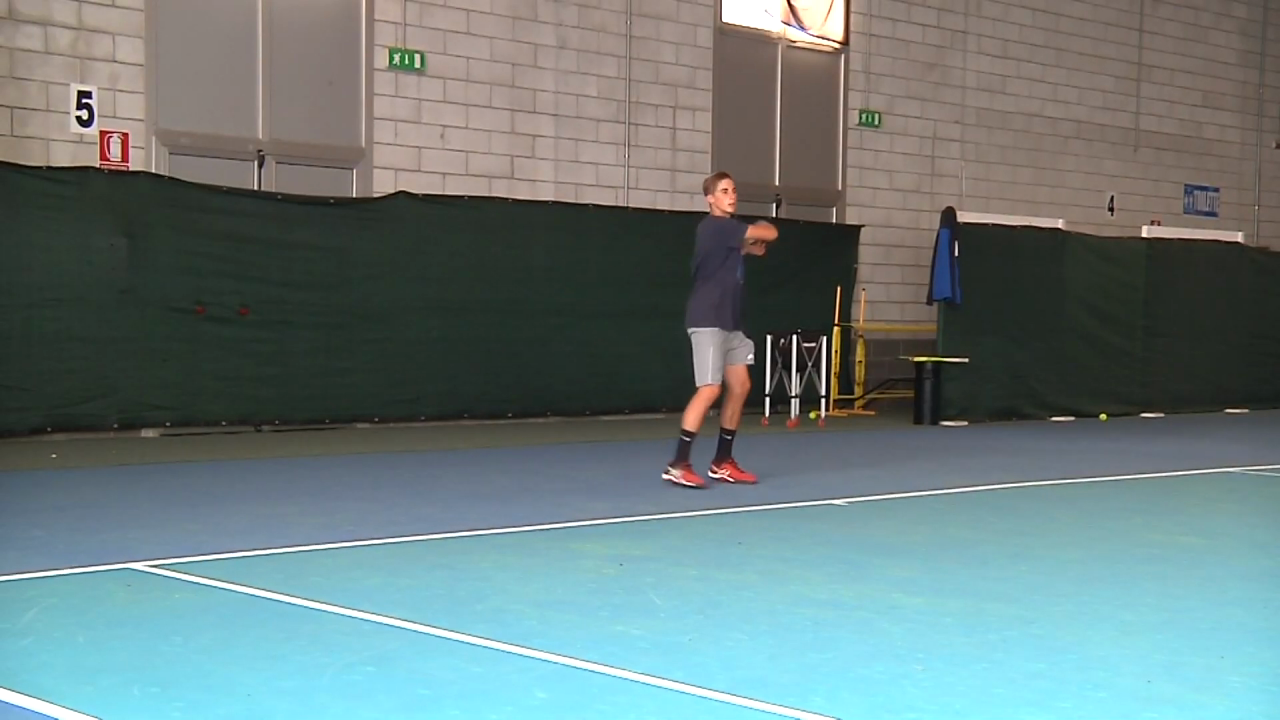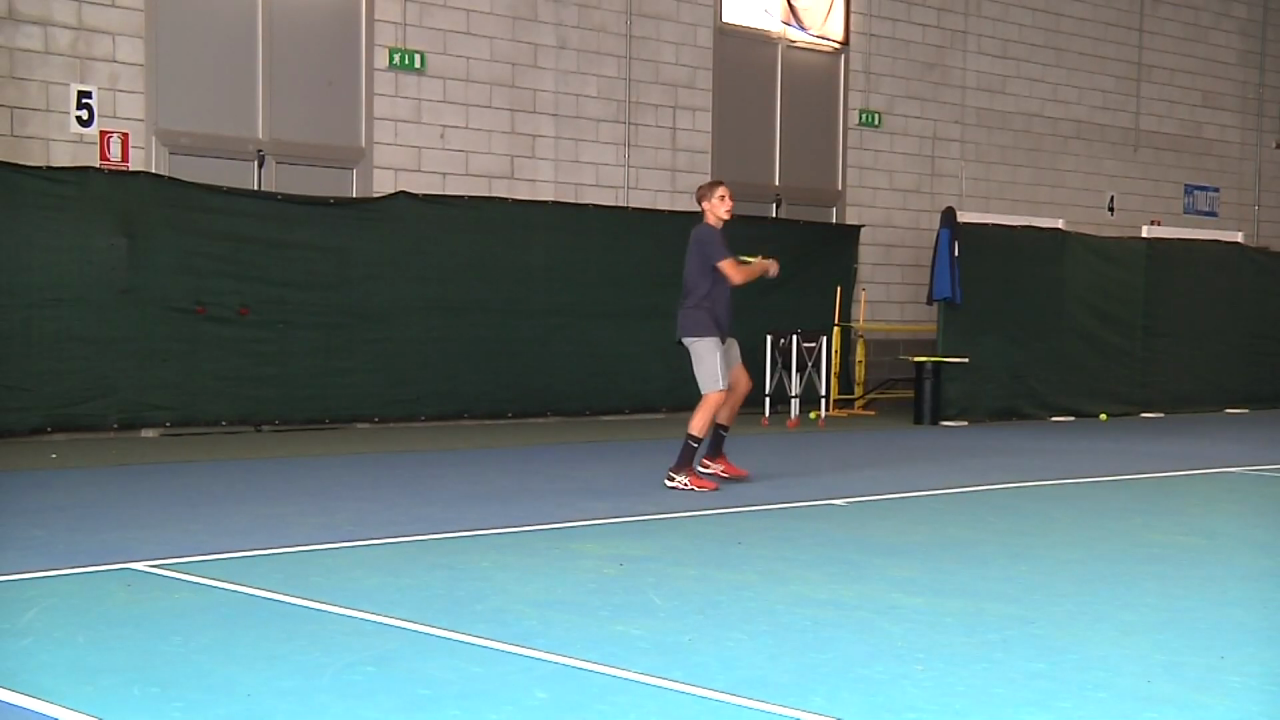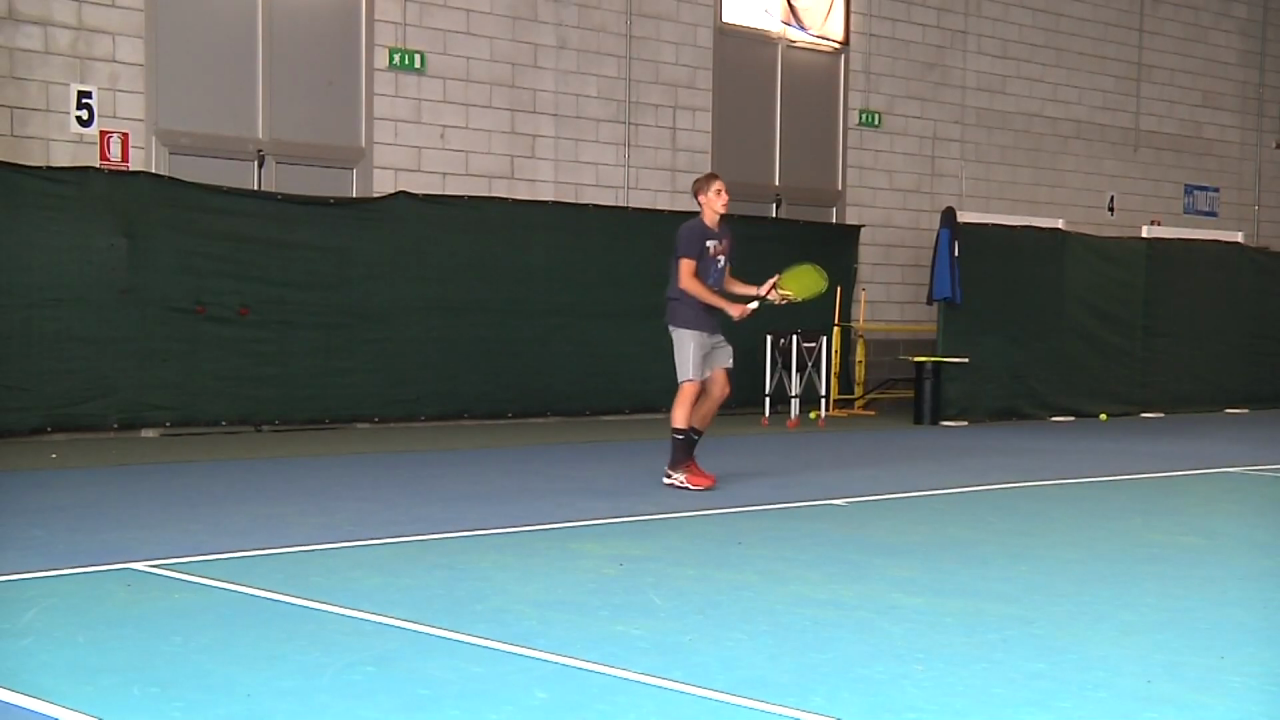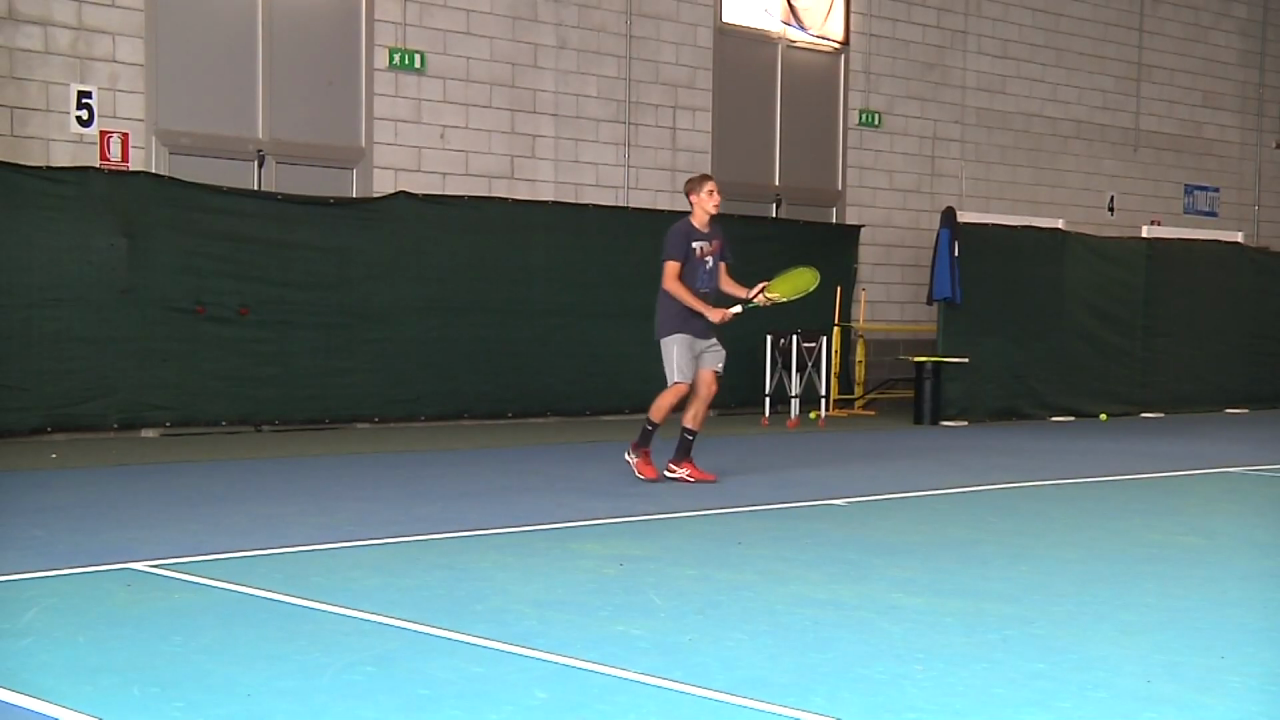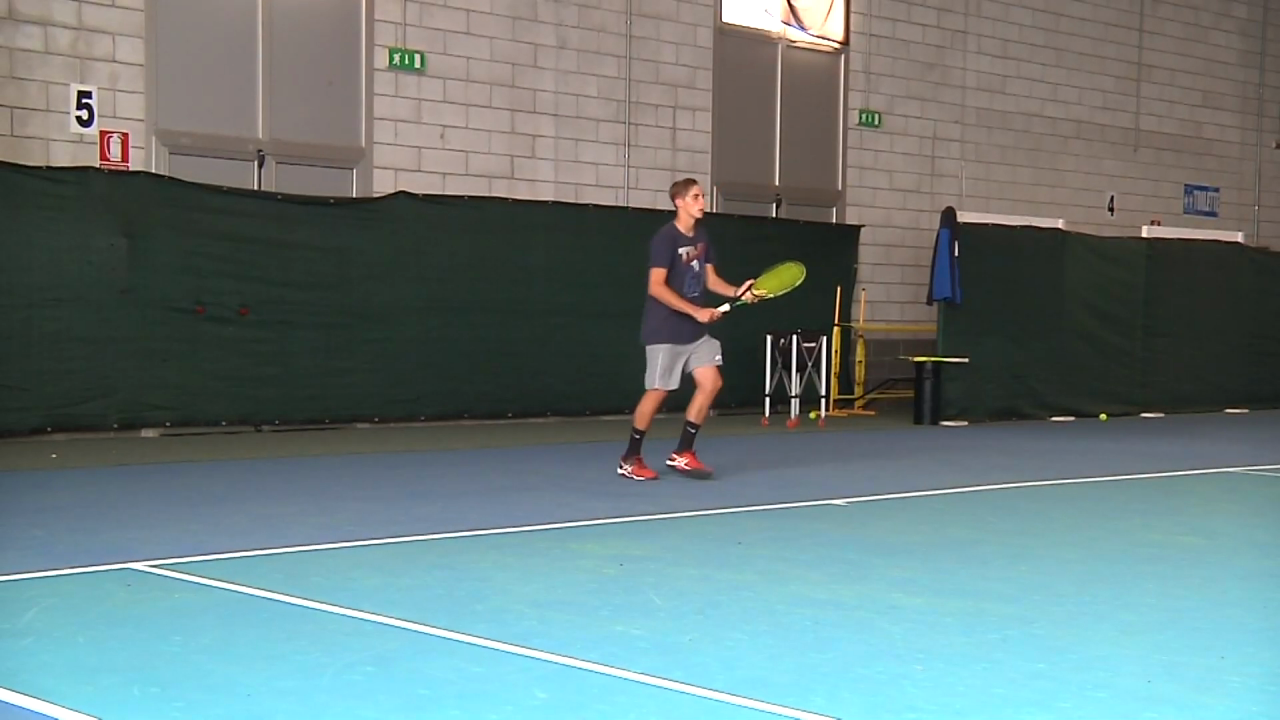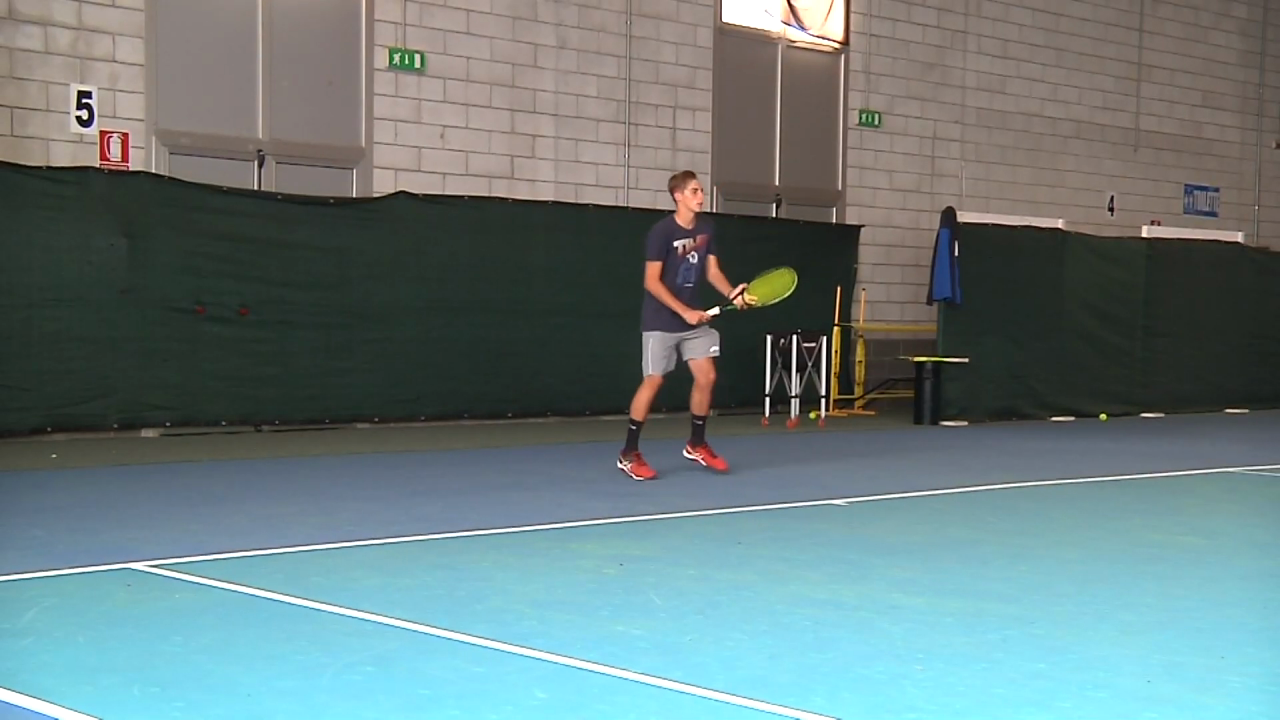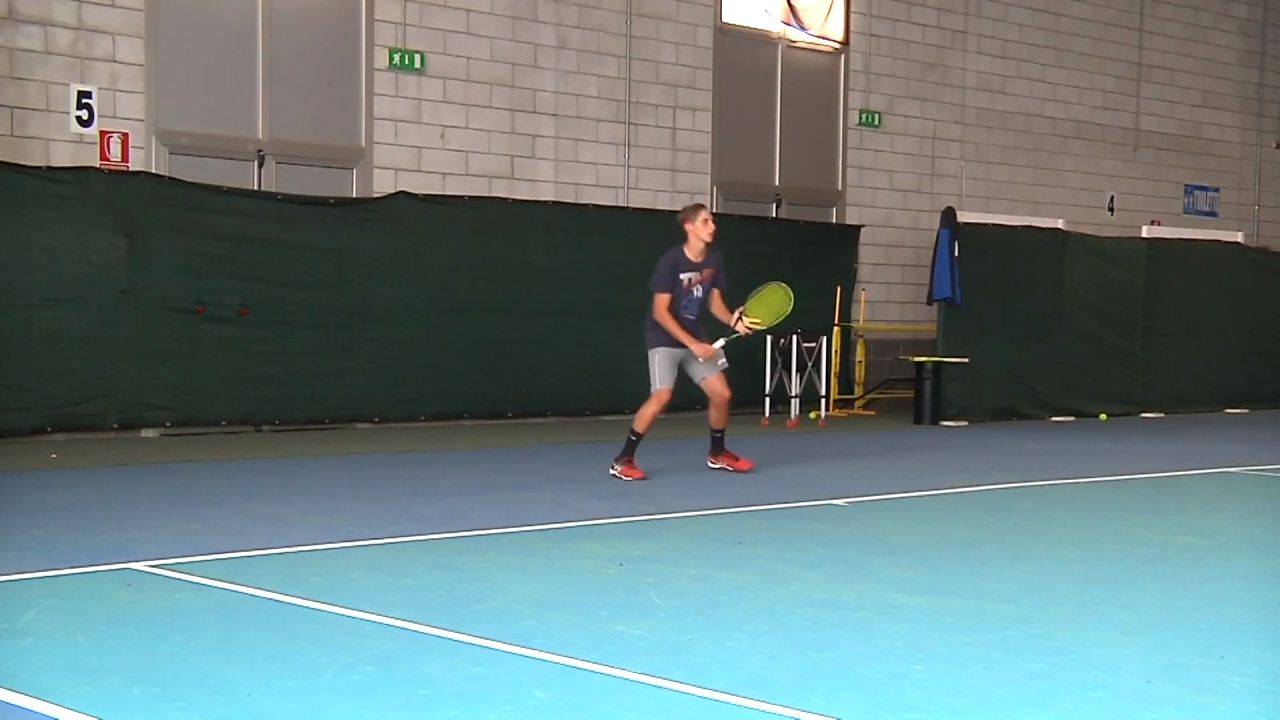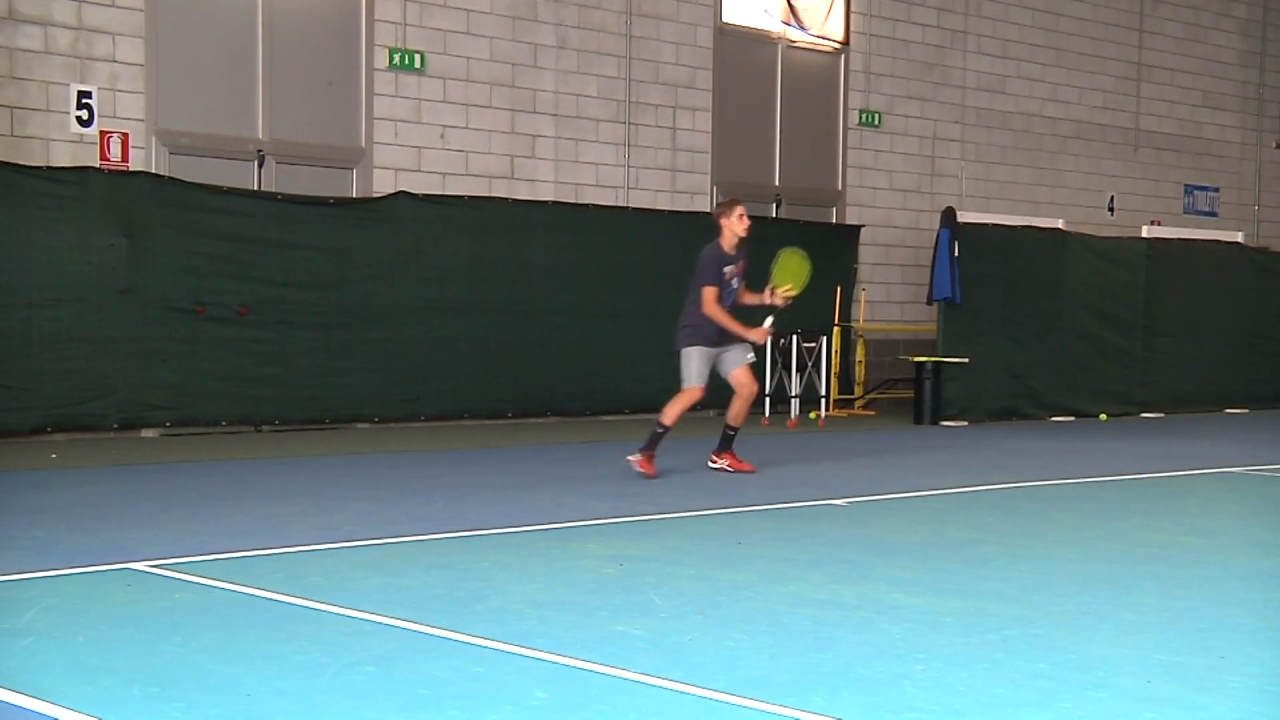
dt=0.2s
person 1, frame 1
left shoulder: (725, 228)
right shoulder: (717, 226)
right elbow: (770, 233)
left wrist: (748, 246)
right wrist: (759, 233)
left hip: (729, 322)
right hip: (708, 320)
left knee: (741, 386)
right knee: (710, 389)
left ankle: (723, 462)
right ankle: (678, 464)
person 1, frame 2
left shoulder: (711, 235)
right shoulder: (707, 234)
right elbow: (735, 276)
left wrist: (755, 266)
right wrist: (764, 267)
left hip: (714, 327)
right hip: (701, 327)
left knee: (742, 385)
right knee: (717, 394)
left ankle: (713, 457)
right ankle: (680, 470)
person 1, frame 3
left shoulder: (724, 234)
right shoulder: (691, 231)
right elbow: (686, 281)
left wrist: (759, 290)
right wrist: (729, 306)
left hip: (709, 323)
right hip: (687, 319)
left knee: (719, 390)
right knee: (691, 386)
left ankle: (685, 455)
right ankle: (676, 467)
person 1, frame 4
left shoulder: (717, 235)
right shoulder: (679, 232)
left elbow: (722, 280)
right elbow: (669, 282)
left wrist: (749, 294)
right wrist: (708, 310)
left hip: (702, 327)
right hip: (676, 323)
left knee: (707, 388)
right knee: (681, 386)
left ankle: (680, 461)
right ankle: (639, 448)
person 1, frame 5
left shoulder: (702, 237)
right shoulder: (665, 238)
left elbow: (709, 279)
right elbow: (655, 287)
left wrist: (737, 292)
right wrist: (695, 311)
left hip: (693, 329)
right hip: (664, 328)
left knee: (711, 383)
right knee: (658, 392)
left ankle: (683, 452)
right ankle: (630, 459)
person 1, frame 6
left shoulder: (706, 228)
right shoulder: (661, 231)
left elbow: (712, 270)
right elbow: (651, 282)
left wrist: (731, 292)
right wrist: (684, 311)
left hip: (692, 319)
right hip: (661, 319)
left knee: (706, 377)
right knee: (653, 380)
left ankle: (697, 445)
right ankle: (629, 453)
person 1, frame 7
left shoulder: (715, 259)
right shoulder: (669, 262)
left elbow: (715, 302)
right elbow: (660, 312)
left wrist: (733, 320)
right wrist: (692, 344)
left hip: (696, 339)
right hip: (664, 338)
left knee: (721, 394)
right knee: (661, 396)
left ankle: (718, 453)
right ankle: (623, 459)
person 1, frame 8
left shoulder: (740, 254)
right shoulder: (712, 255)
right elbow: (710, 306)
left wrist: (765, 298)
right wrist: (748, 333)
left hip: (725, 336)
right hip: (696, 333)
left knee: (748, 388)
right knee: (694, 392)
left ankle: (722, 453)
right ankle: (645, 452)
